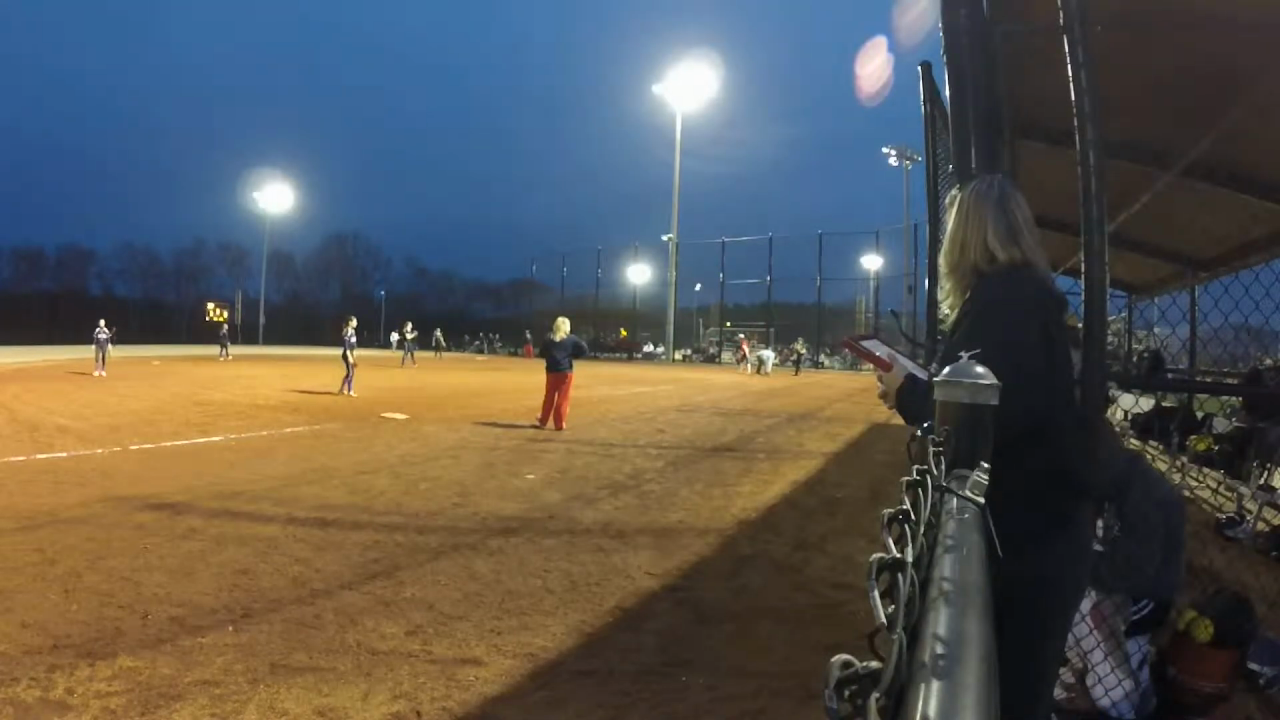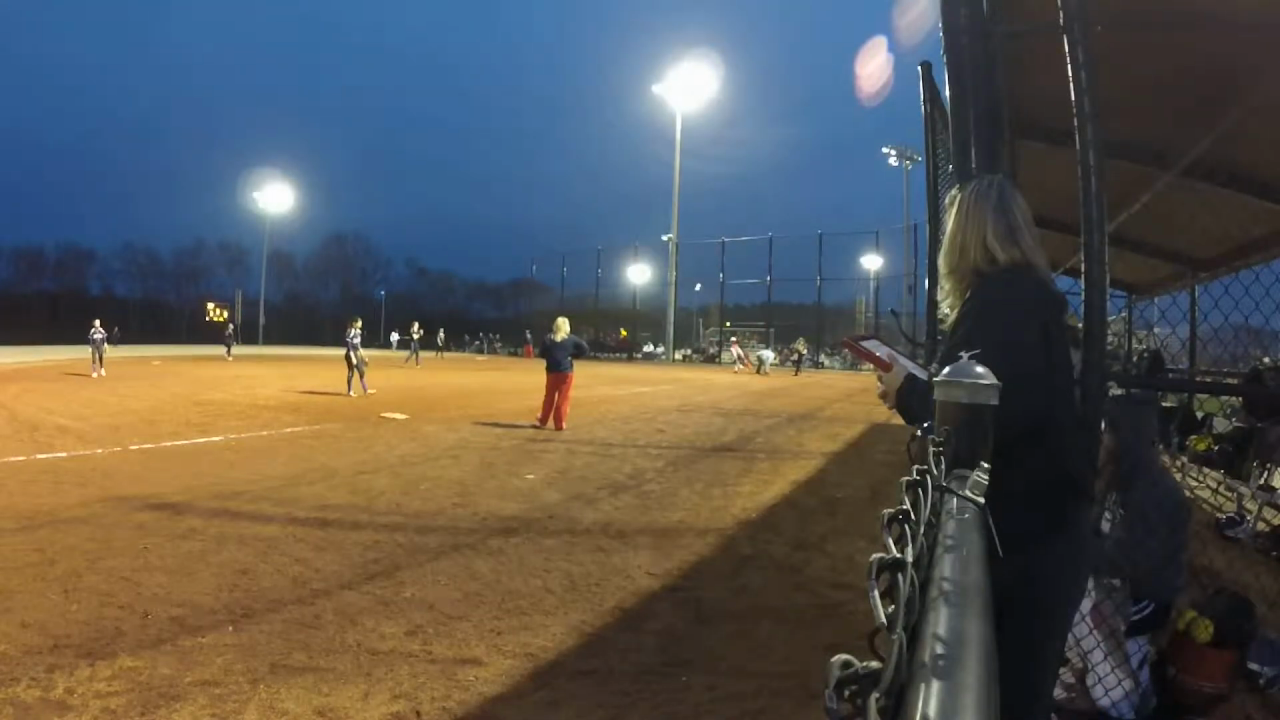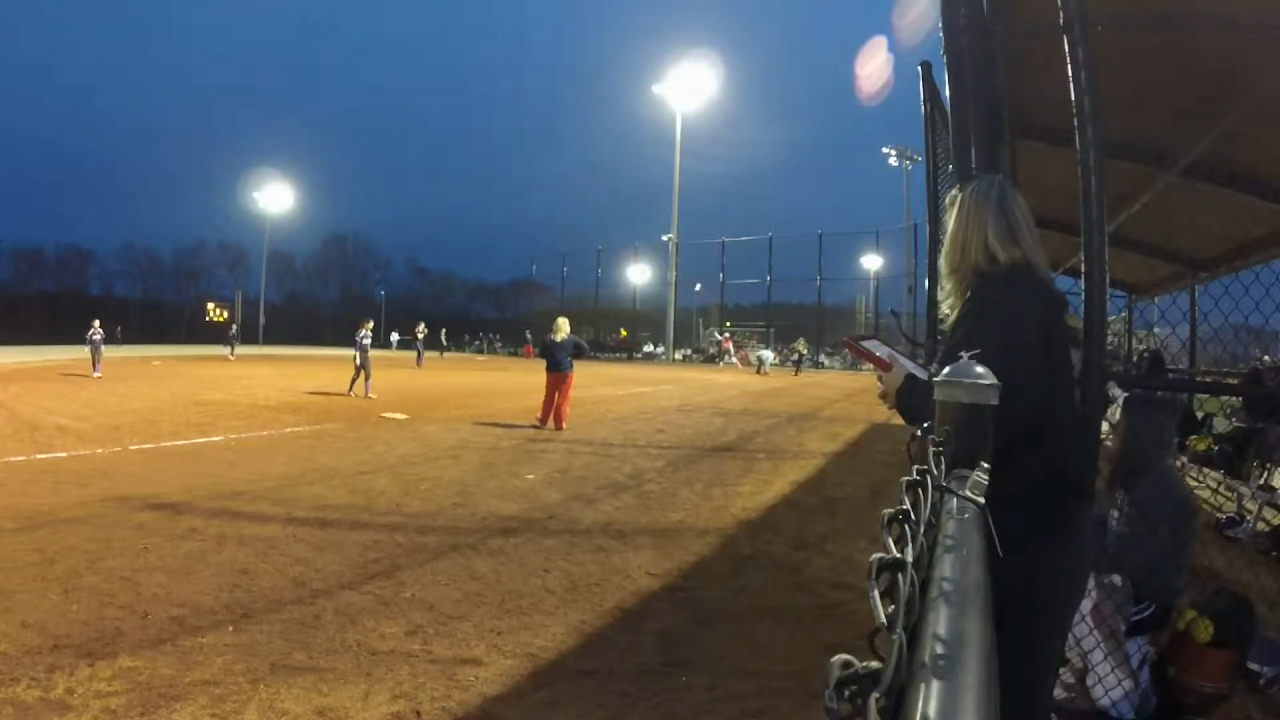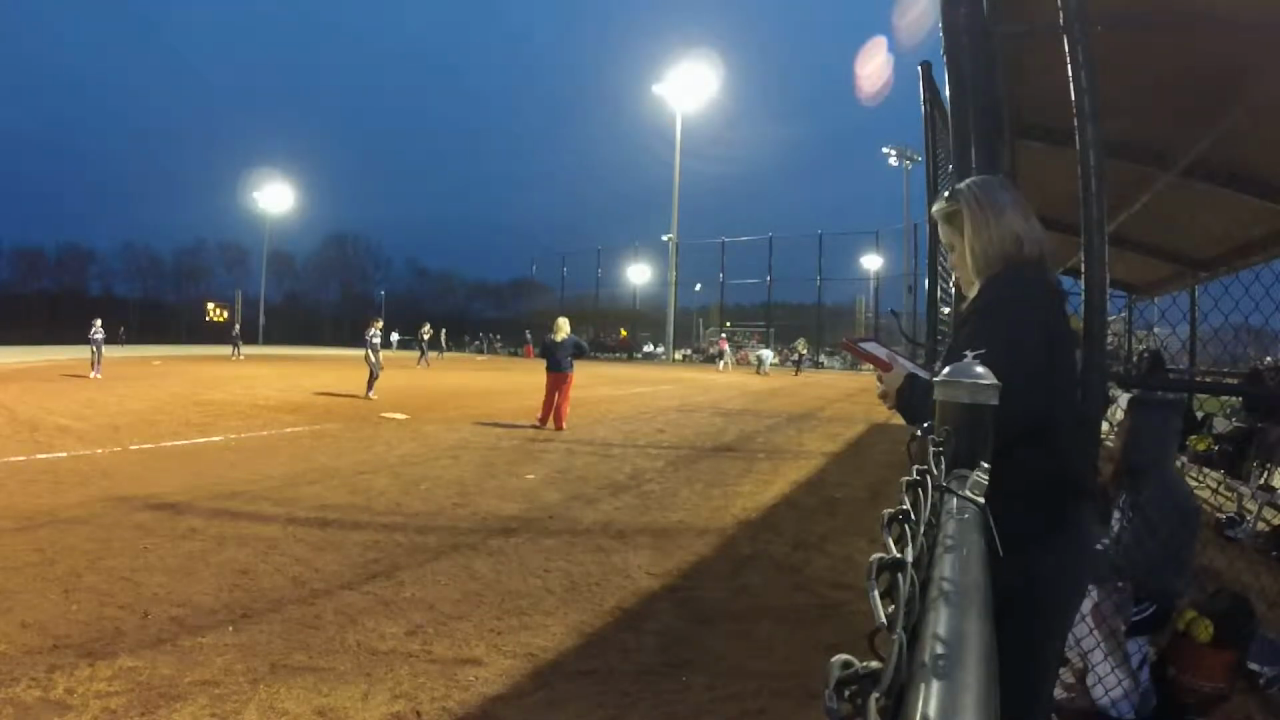
dt=0.4s
person 1, frame 1
left shoulder: (1001, 297)
right shoulder: (1028, 295)
left elbow: (985, 413)
left wrist: (907, 392)
right wrist: (922, 389)
left hip: (1025, 532)
right hip: (1041, 522)
person 1, frame 2
left shoulder: (1001, 298)
right shoulder: (1028, 296)
left elbow: (986, 413)
right elbow: (1014, 398)
left wrist: (908, 393)
right wrist: (922, 389)
left hip: (1024, 532)
right hip: (1040, 522)
person 1, frame 3
left shoulder: (1001, 298)
right shoulder: (1028, 296)
left elbow: (986, 412)
right elbow: (1013, 398)
left wrist: (908, 393)
right wrist: (921, 388)
left hip: (1025, 533)
right hip: (1041, 521)
person 1, frame 4
left shoulder: (1009, 298)
right shoulder: (1031, 296)
left elbow: (988, 412)
left wrist: (909, 392)
right wrist: (921, 389)
left hip: (1027, 532)
right hip: (1041, 521)
person 2, frame 1
left shoulder: (1149, 498)
right shoulder: (1119, 482)
left elbow: (1128, 573)
right elbow: (1103, 540)
left hip: (1145, 597)
right hip: (1122, 577)
person 2, frame 2
left shoulder: (1156, 494)
right shoulder: (1129, 478)
left elbow: (1120, 561)
right elbow: (1109, 536)
left hip: (1145, 597)
right hip: (1125, 582)
person 2, frame 3
left shoulder: (1162, 494)
right shoulder: (1139, 478)
left elbow: (1117, 556)
right elbow: (1116, 531)
left hip: (1147, 597)
right hip: (1129, 580)
person 2, frame 4
left shoulder: (1164, 495)
right shoulder: (1141, 477)
left elbow: (1126, 562)
right elbow: (1118, 526)
right wrist: (1100, 482)
left hip: (1148, 598)
right hip: (1131, 581)
left ankle: (1095, 688)
